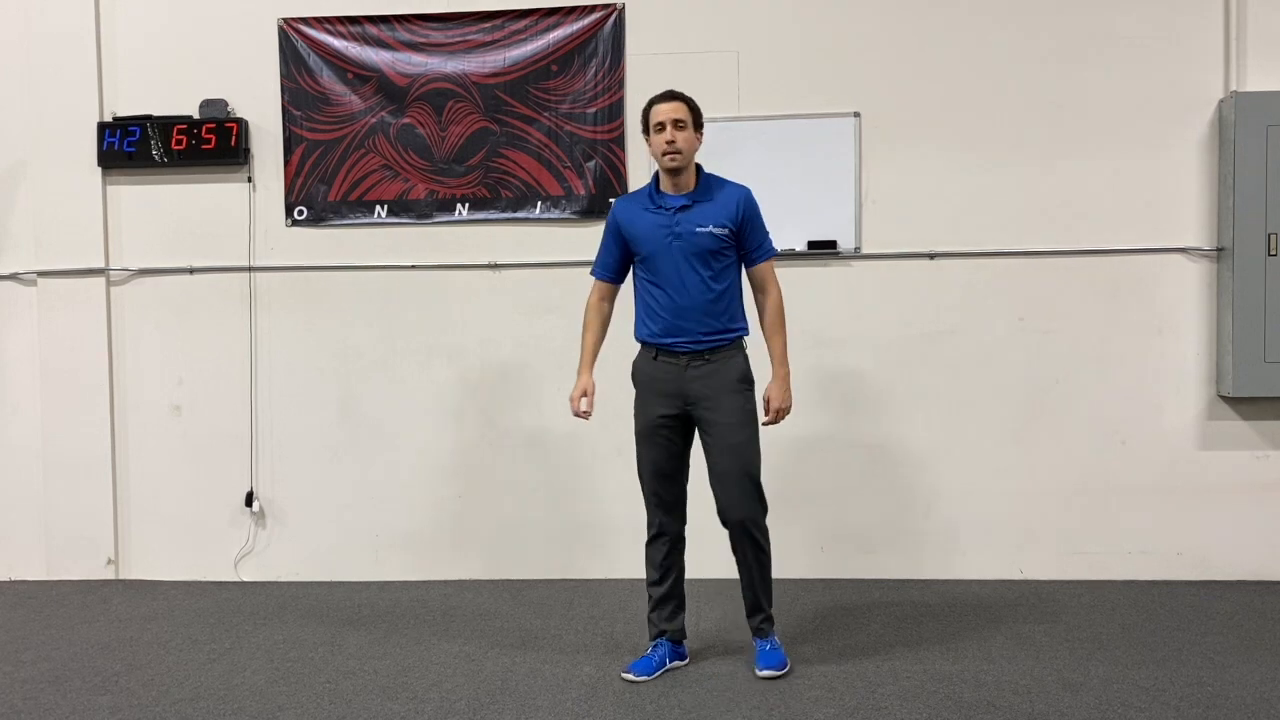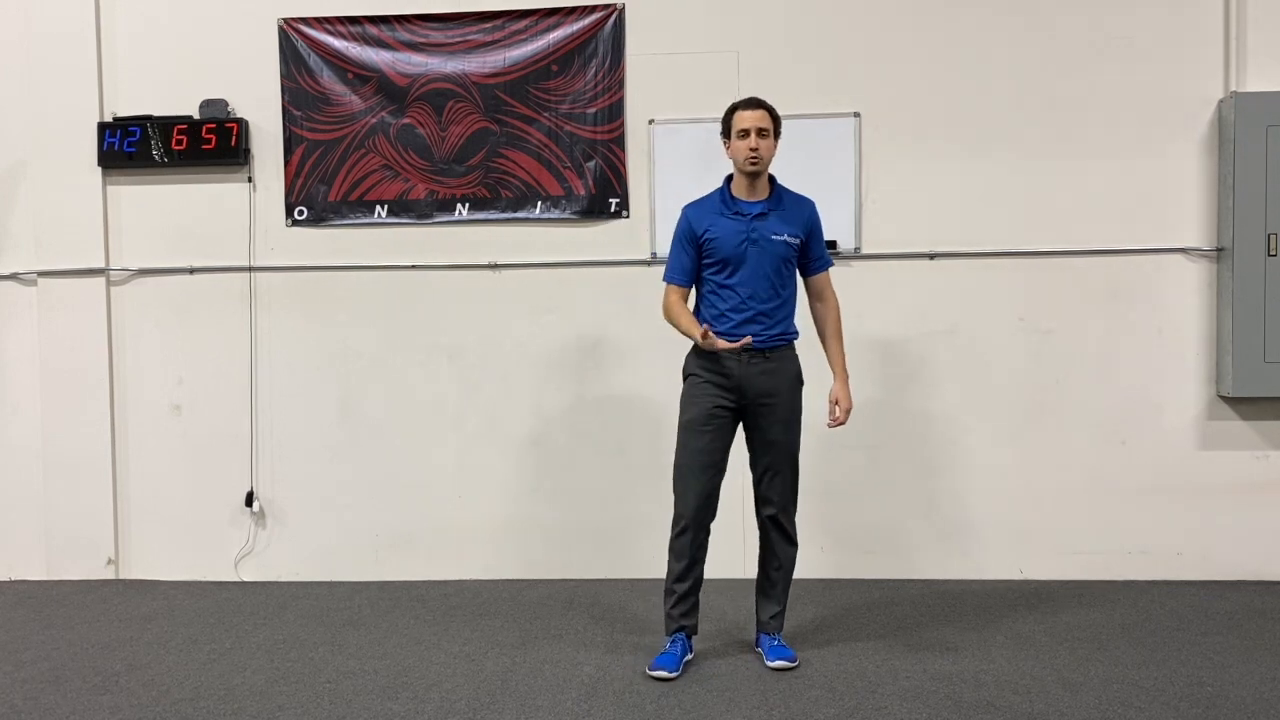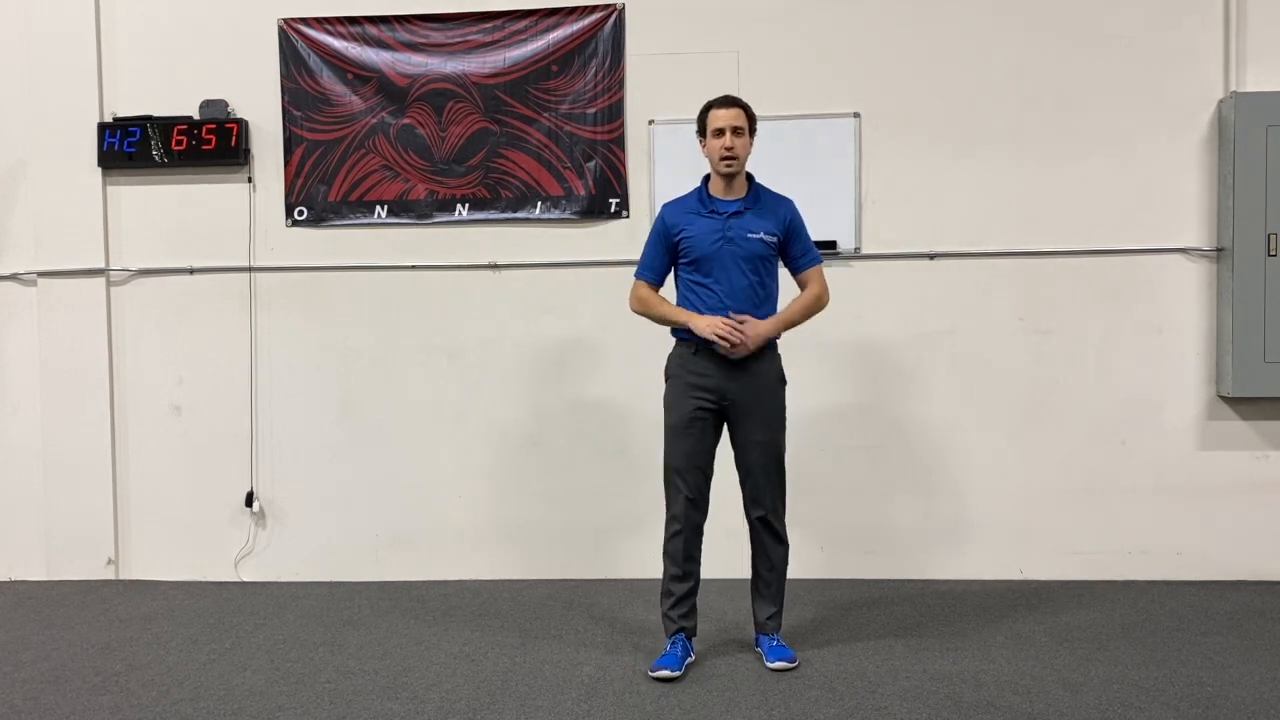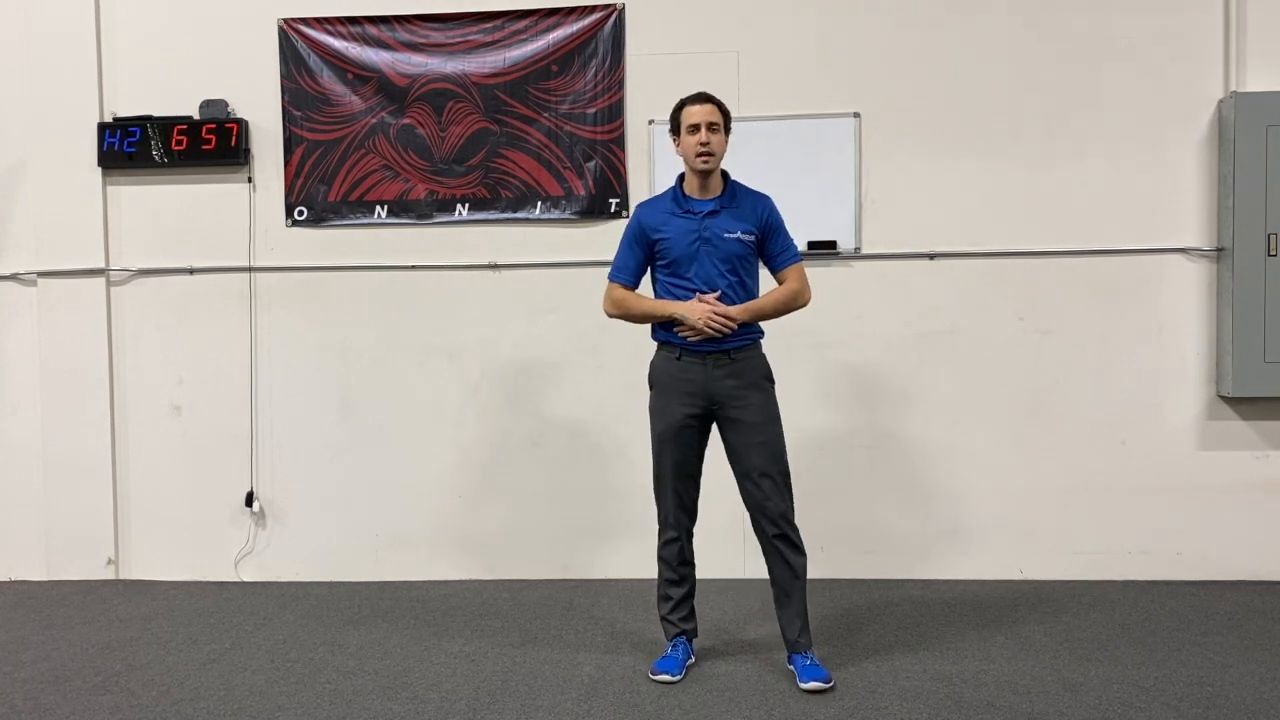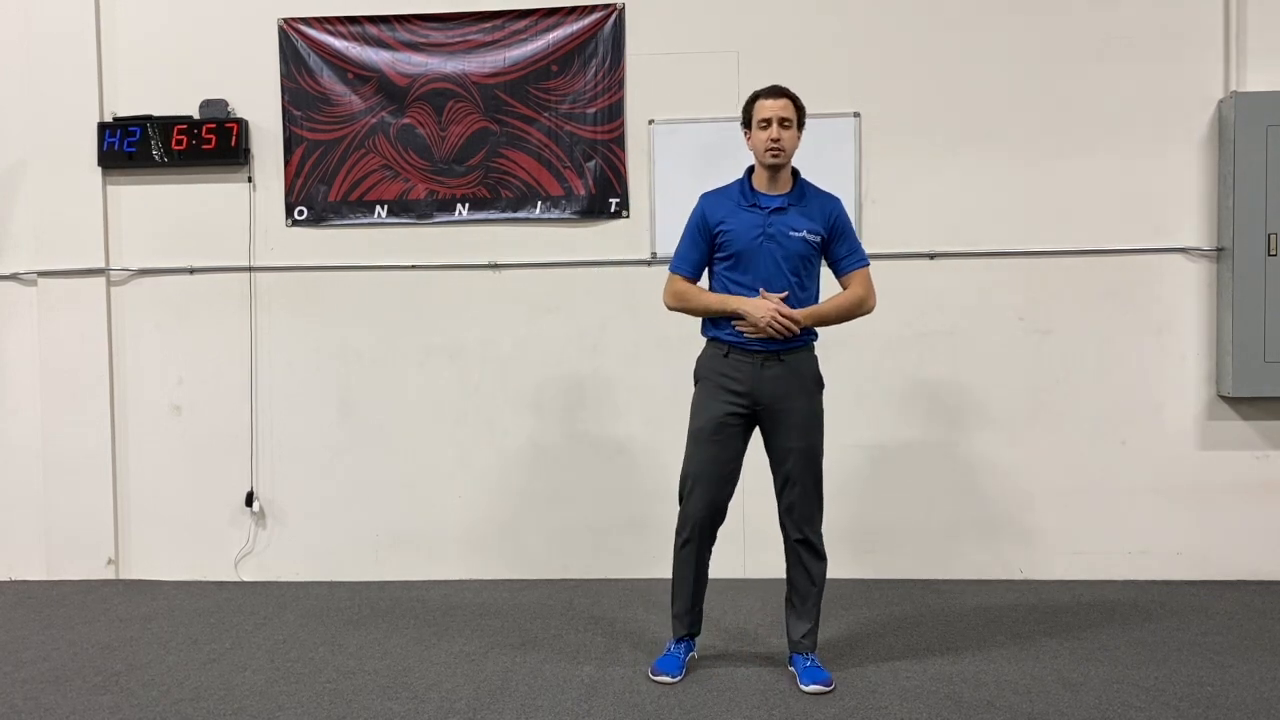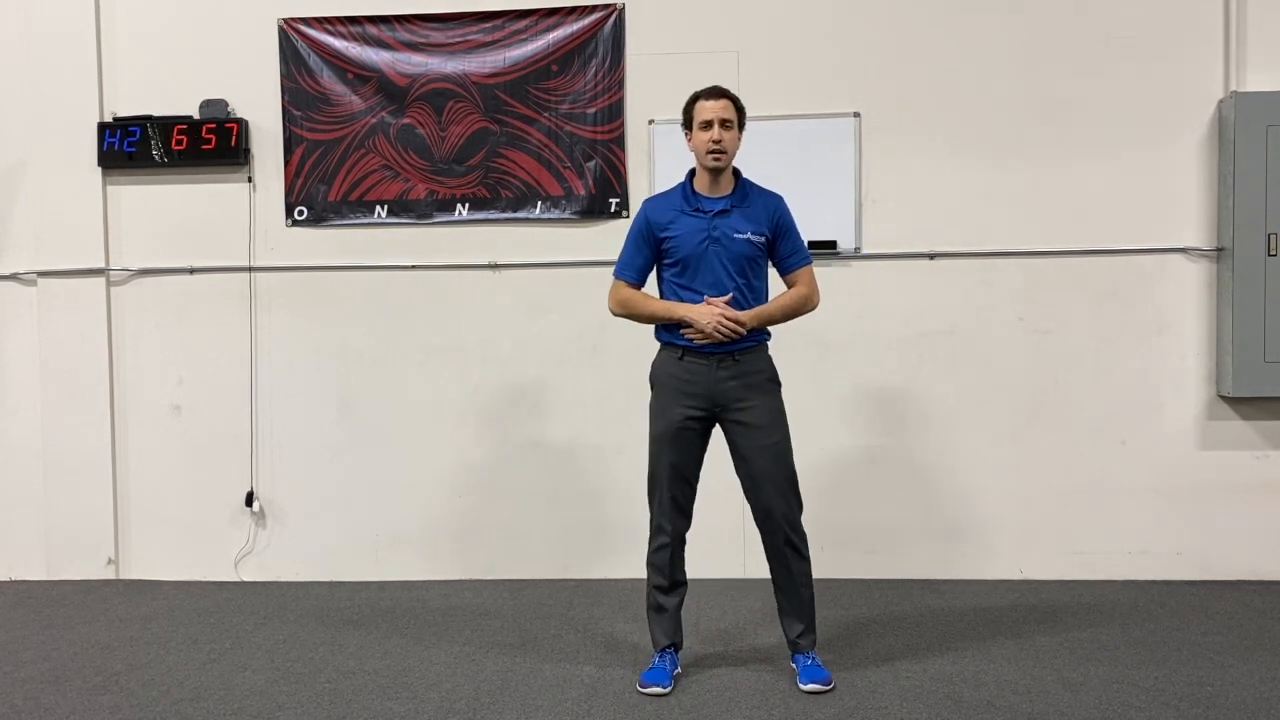
dt=0.7s
person 1, frame 1
left shoulder: (735, 201)
right shoulder: (627, 213)
left elbow: (767, 289)
right elbow: (602, 295)
left wrist: (780, 373)
right wrist: (585, 371)
left hip: (723, 369)
right hip: (656, 373)
left knee: (741, 507)
right knee: (663, 517)
left ankle: (764, 630)
right ankle: (667, 638)
person 1, frame 2
left shoulder: (801, 213)
right shoulder: (697, 216)
left elbow: (822, 298)
right elbow: (674, 300)
left wrist: (840, 376)
right wrist: (701, 337)
left hip: (776, 370)
right hip: (710, 370)
left knee: (777, 508)
right knee: (692, 506)
left ankle: (770, 628)
right ankle: (679, 633)
person 1, frame 3
left shoulder: (780, 212)
right shoulder: (675, 216)
left elbow: (816, 290)
right elbow: (641, 295)
left wrist: (768, 326)
right wrist: (696, 320)
left hip: (759, 371)
right hip: (692, 370)
left knee: (766, 508)
right knee: (684, 509)
left ankle: (768, 629)
right ankle: (679, 634)
person 1, frame 4
left shoulder: (758, 208)
right shoulder: (649, 215)
left elbow: (797, 288)
right elbow: (615, 300)
left wrist: (737, 313)
right wrist: (679, 309)
left hip: (744, 369)
right hip: (676, 372)
left knee: (773, 511)
right knee: (675, 515)
left ankle: (799, 646)
right ankle: (679, 637)
person 1, frame 5
left shoulder: (825, 209)
right shoulder: (714, 206)
left elbow: (862, 295)
right elbow: (675, 291)
left wrist: (799, 317)
right wrist: (742, 306)
left hip: (794, 372)
right hip: (724, 369)
left knee: (802, 518)
right knee: (698, 510)
left ankle: (802, 647)
right ankle: (683, 636)
person 1, frame 6
left shoulder: (768, 208)
right shoulder: (657, 211)
left elbow: (806, 292)
right elbow: (620, 298)
left wrist: (745, 317)
right wrist: (690, 311)
left hip: (750, 372)
right hip: (679, 374)
left knee: (781, 513)
right knee: (669, 518)
left ankle: (803, 647)
right ankle: (666, 649)
